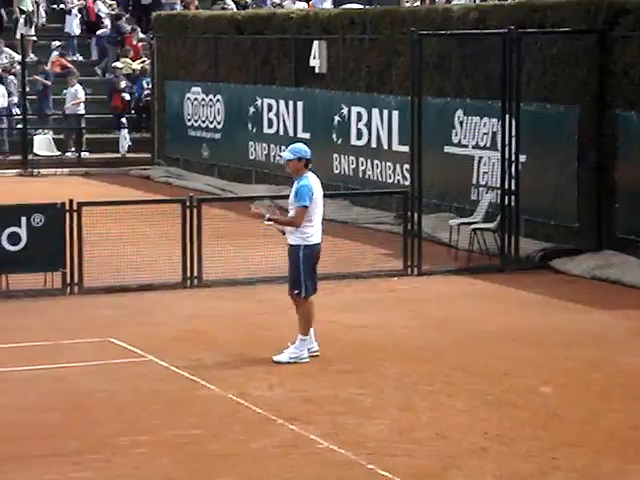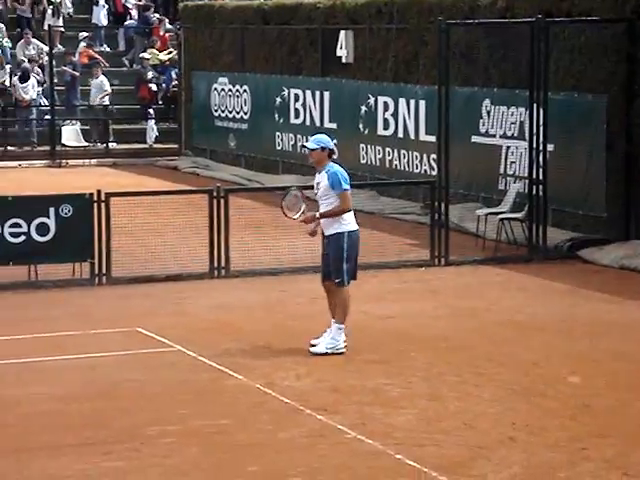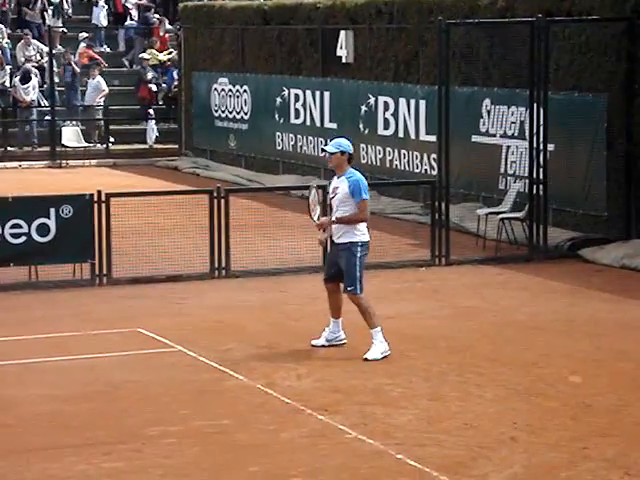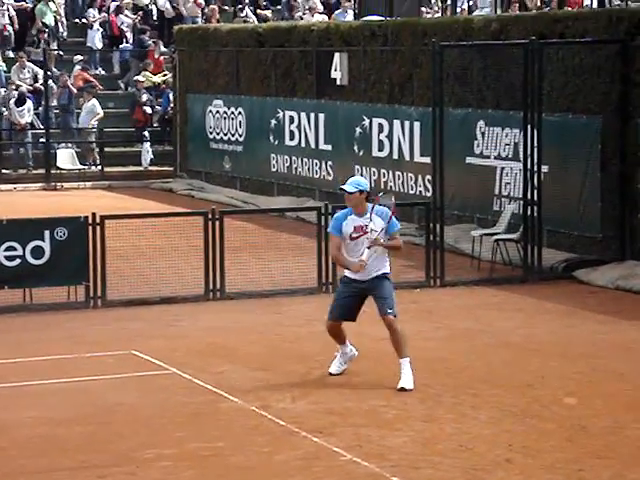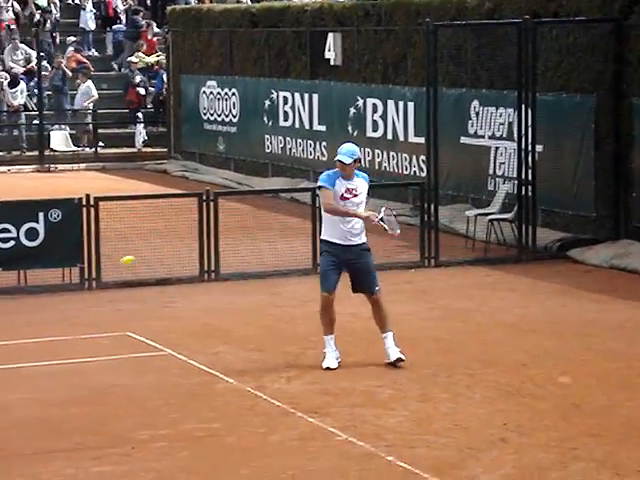
dt=0.4s
person 1, frame 1
left shoulder: (303, 186)
right shoulder: (311, 180)
left elbow: (296, 221)
left wrist: (268, 217)
left hip: (303, 245)
right hip: (307, 243)
left knee: (303, 296)
right knee: (297, 294)
left ankle: (300, 349)
right ankle: (309, 342)
person 1, frame 2
left shoulder: (335, 173)
right shoulder: (319, 175)
left elbow: (346, 206)
left wrist: (316, 216)
right wrist: (316, 224)
left hip: (343, 234)
right hip: (331, 235)
left knee: (340, 285)
right knee: (328, 284)
left ankle: (336, 339)
right ankle: (335, 333)
person 1, frame 3
left shoulder: (355, 180)
right shoulder: (334, 180)
left elbow: (364, 215)
left wrist: (332, 221)
right wrist: (327, 231)
left hip: (354, 244)
right hip: (338, 242)
left knee: (354, 294)
right knee: (330, 285)
left ankle: (379, 342)
right ankle: (335, 332)
person 1, frame 4
left shoulder: (382, 214)
right shoulder: (340, 219)
left elbow: (398, 243)
right elbow: (335, 253)
left wrist: (382, 243)
right wrist: (352, 266)
left hip: (379, 277)
right hip: (351, 279)
left knee: (390, 320)
right knee: (332, 324)
left ankle: (406, 371)
right ankle: (346, 351)
person 1, frame 5
left shoulder: (363, 179)
right shoulder: (328, 178)
right elbow: (328, 206)
left wrist: (368, 216)
right wrist: (357, 214)
left hip: (358, 247)
right hip: (332, 247)
left knee: (375, 297)
right knee: (326, 298)
left ankle: (390, 346)
right ankle: (330, 351)
